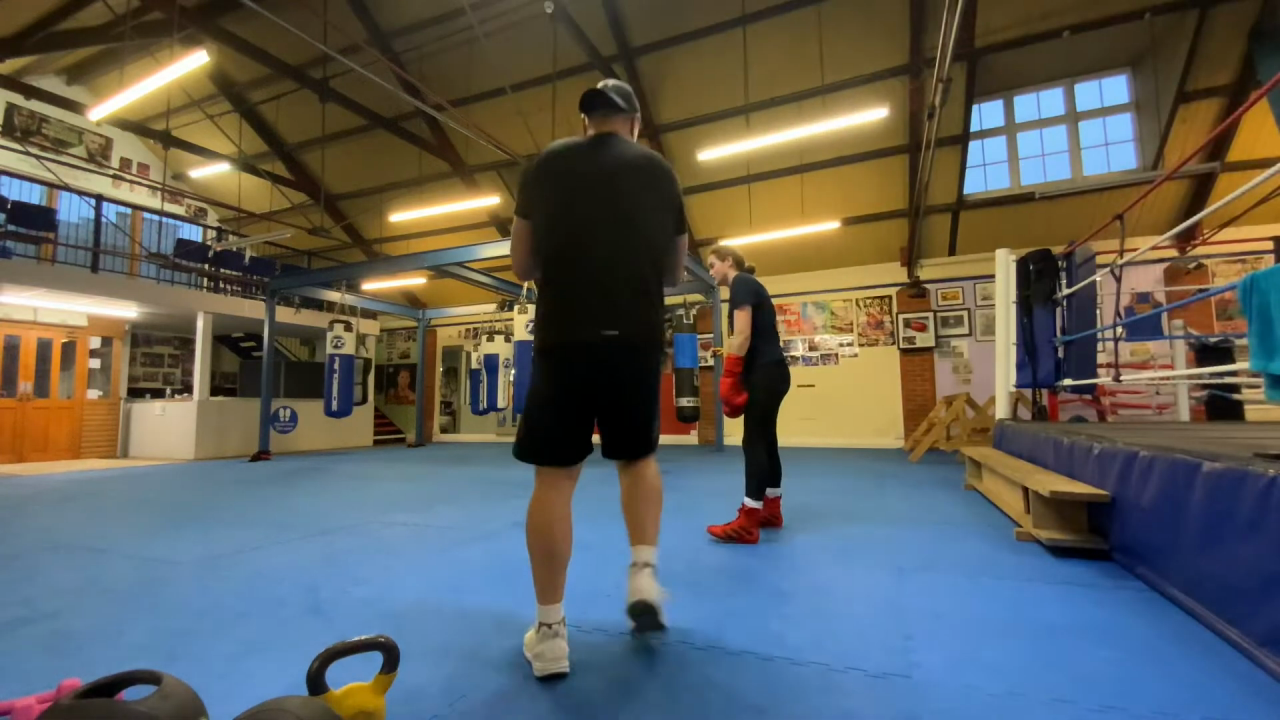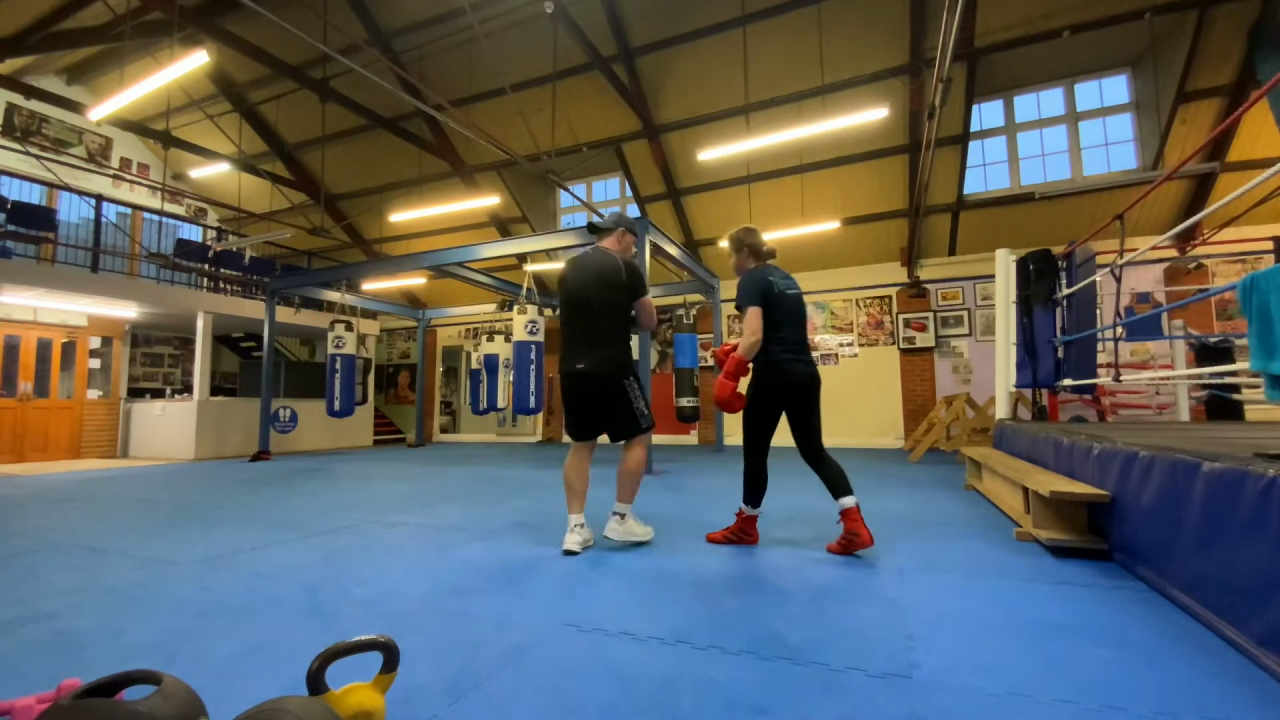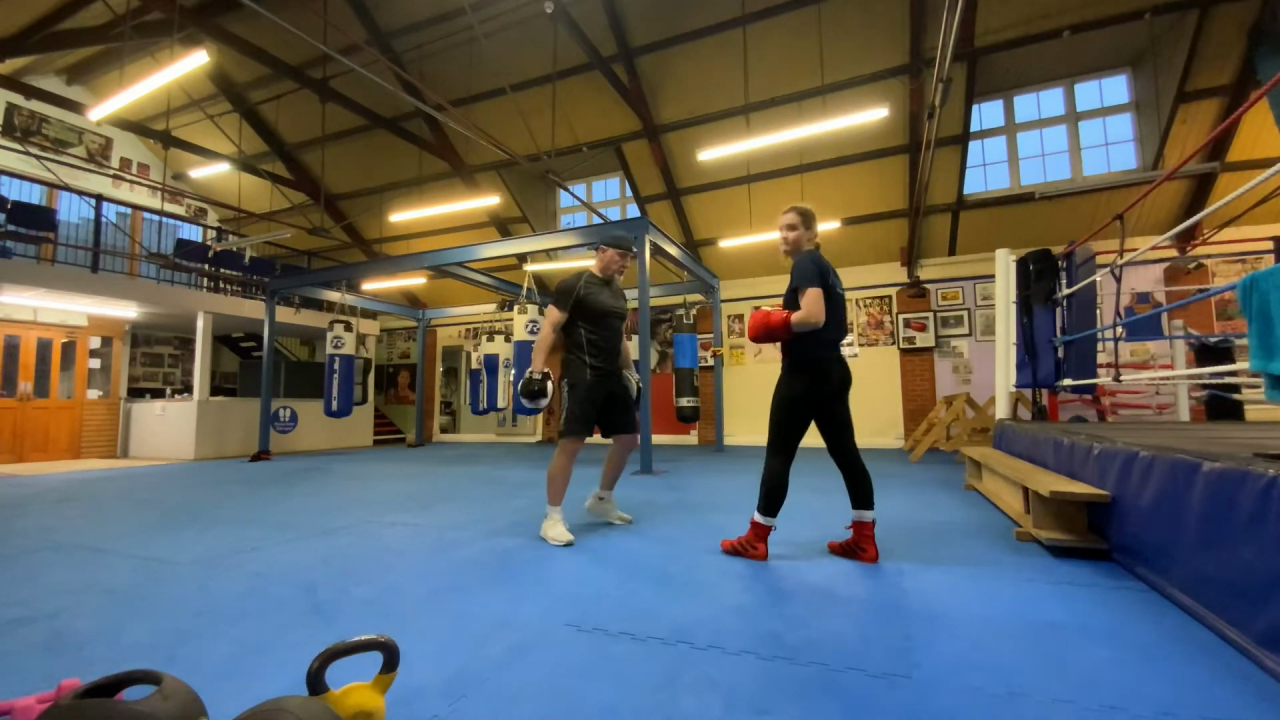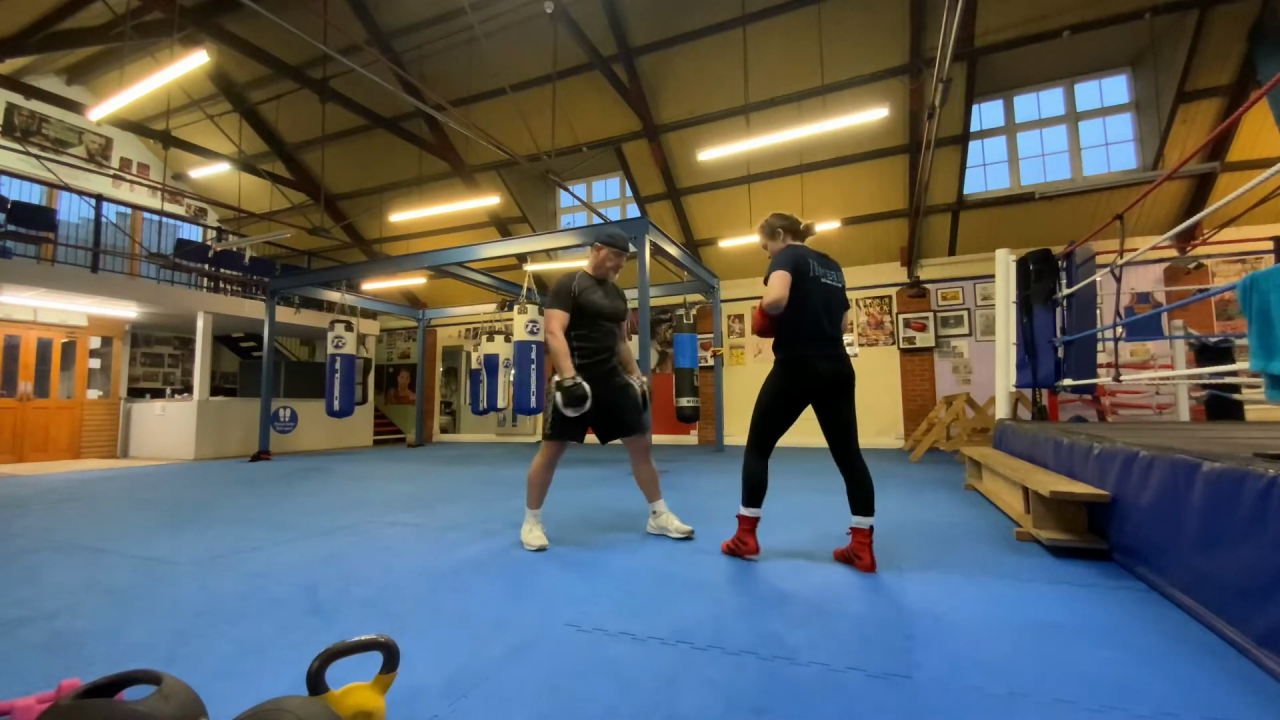
dt=1s
person 1, frame 1
left shoulder: (547, 166)
right shoulder: (660, 172)
left elbow: (522, 264)
right elbow: (674, 271)
left hip: (564, 339)
right hip: (638, 339)
left knee: (553, 479)
right knee: (637, 459)
left ankle: (550, 630)
right ankle: (643, 572)
person 1, frame 2
left shoulder: (569, 268)
right shoulder: (626, 268)
right elbow: (648, 323)
left hip: (573, 368)
right hip: (612, 367)
left knee: (581, 446)
right knee: (637, 438)
left ankle: (576, 528)
right ankle: (621, 518)
person 1, frame 3
left shoulder: (618, 293)
right shoulder: (575, 285)
right elbow: (550, 327)
left wrist: (631, 374)
right wrist: (537, 369)
left hip: (613, 376)
right hip: (582, 376)
left knee: (627, 439)
right knee: (570, 443)
left ankle: (602, 500)
right ankle: (552, 518)
person 1, frame 4
left shoulder: (617, 294)
right shoulder: (569, 285)
right elbow: (554, 332)
left wrist: (636, 377)
right wrist: (568, 376)
left hip: (612, 379)
right hip: (576, 380)
left knee: (640, 443)
right knee: (552, 448)
left ankle: (659, 515)
right ankle: (532, 521)
person 2, frame 1
left shoulder: (742, 284)
right shoulder: (748, 287)
left elbow: (742, 335)
left wrist: (730, 377)
right wrist: (740, 381)
left hip: (765, 373)
right hip: (770, 373)
left knee: (754, 443)
right knee: (766, 442)
left ankle: (747, 524)
right ankle: (771, 511)
person 2, frame 2
left shoulder: (751, 281)
right shoulder: (786, 280)
left elbow: (753, 336)
left wrist: (728, 375)
right wrist: (737, 349)
left hip: (774, 374)
right hip: (805, 372)
left knee: (755, 451)
right knee: (813, 450)
left ankle: (745, 527)
right ankle: (856, 528)
person 2, frame 3
left shoulder: (807, 264)
right shoulder: (825, 268)
left elbow: (813, 317)
left wrist: (774, 323)
right wrist: (782, 328)
left hip: (807, 372)
right hip: (832, 371)
left knee: (779, 454)
right knee: (846, 453)
left ankle: (756, 539)
right ankle: (864, 540)
person 2, frame 4
left shoulder: (789, 256)
right shoulder: (831, 265)
left elbow: (776, 299)
left wrist: (766, 314)
right wrist: (812, 322)
left hip: (796, 367)
right hip: (837, 368)
left knee: (757, 447)
right knee: (848, 454)
left ankle: (746, 535)
right ankle: (863, 548)
